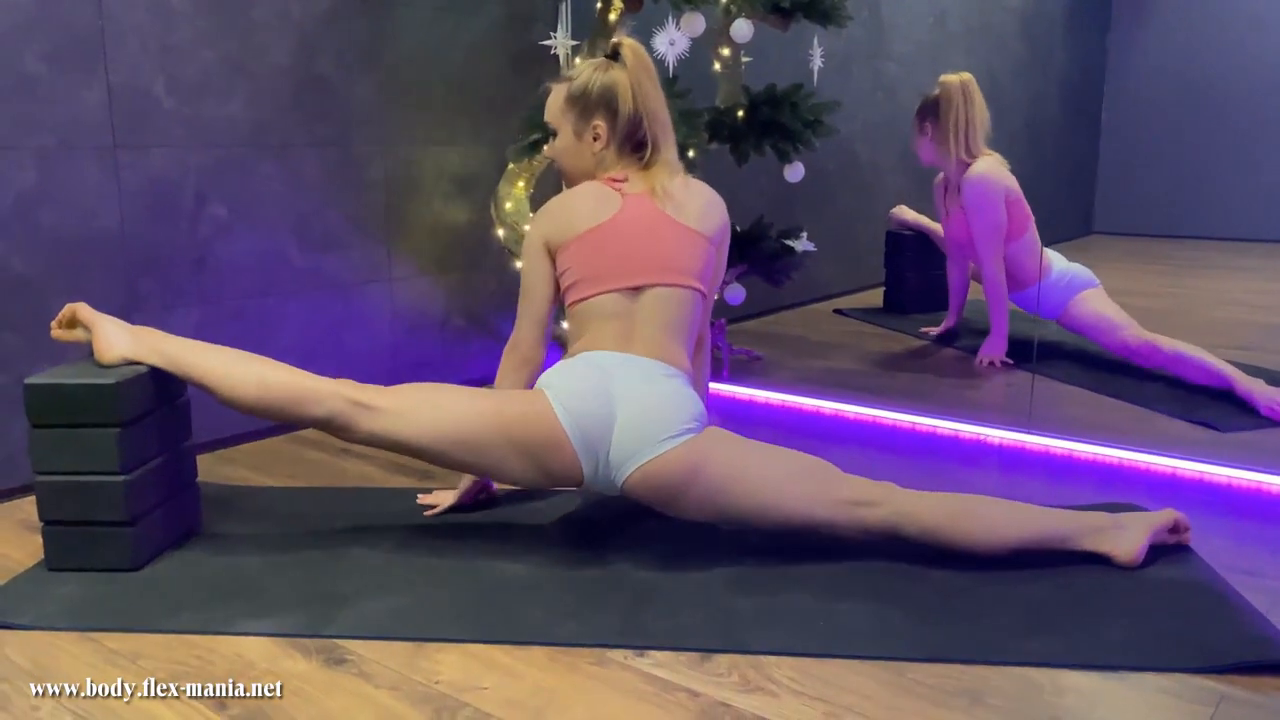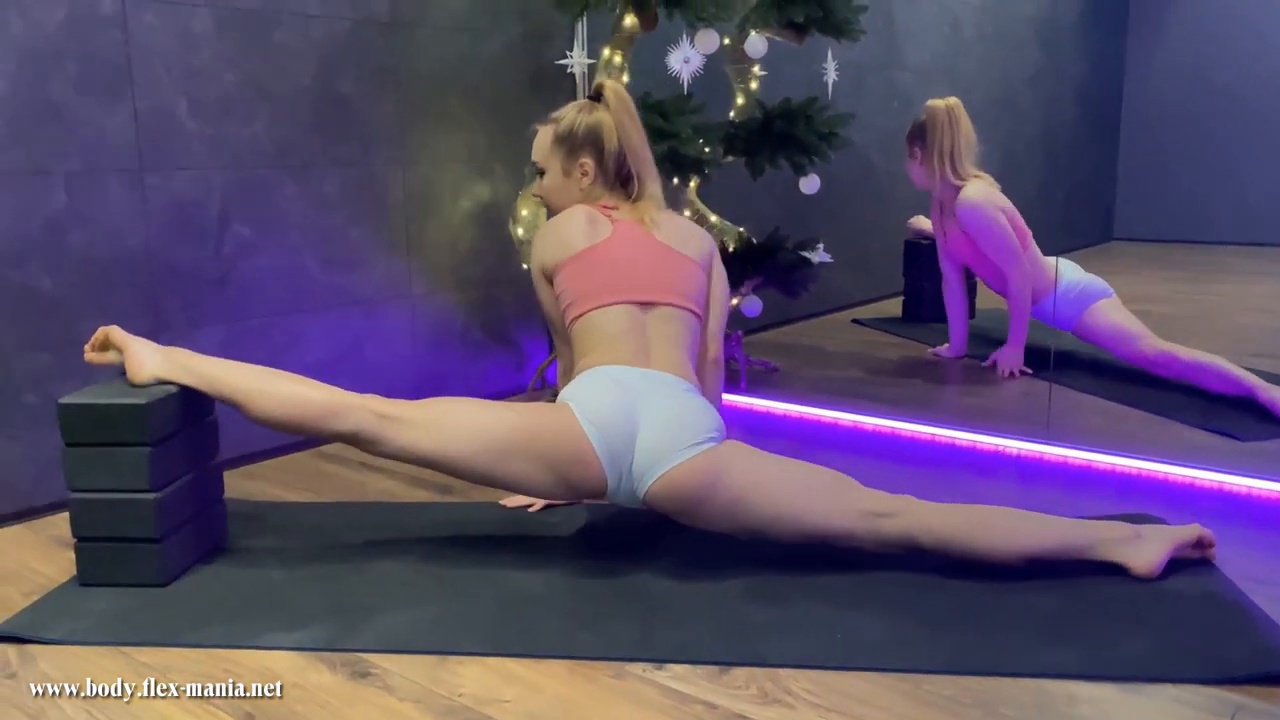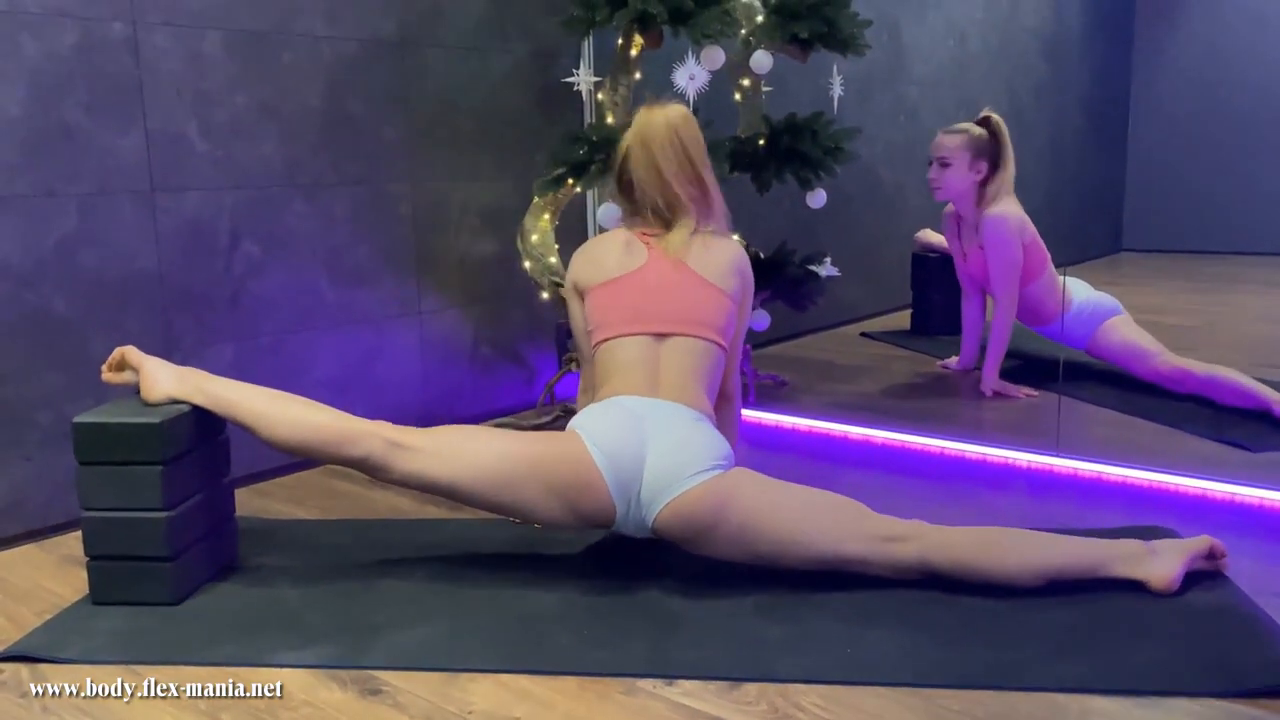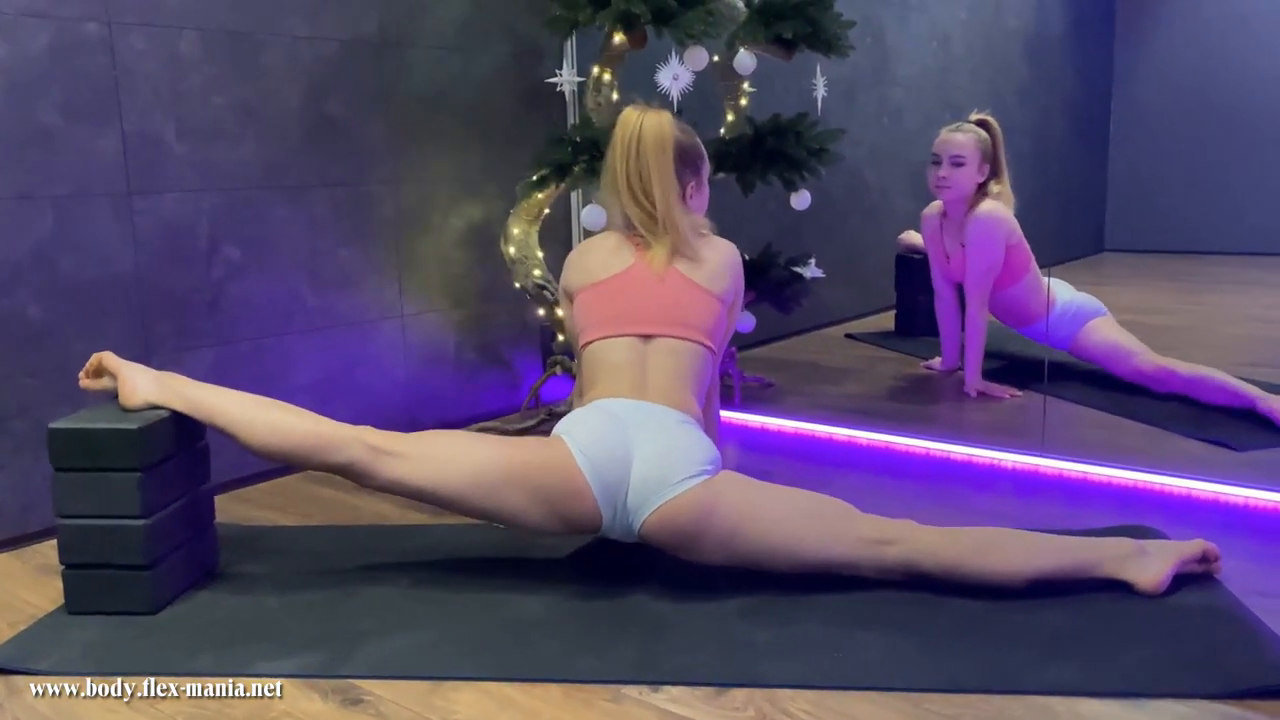
dt=0.7s
person 1, frame 1
left shoulder: (556, 215)
right shoulder: (709, 204)
left elbow: (522, 357)
left wrist: (482, 470)
right wrist: (691, 461)
left hip: (570, 412)
right hip: (661, 426)
left knee: (345, 406)
right knee: (877, 508)
person 1, frame 2
left shoulder: (555, 237)
right shoulder: (695, 237)
left wrist: (565, 477)
right wrist: (696, 468)
left hip: (593, 423)
right hip: (679, 434)
left knee: (369, 417)
right knee: (893, 519)
left ankle: (164, 360)
person 1, frame 3
left shoulder: (588, 256)
right shoulder: (731, 256)
left hip: (599, 452)
right hip: (687, 470)
left knee: (379, 446)
right knee: (904, 546)
person 1, frame 4
left shoulder: (583, 258)
right shoulder: (723, 257)
left hip: (583, 456)
right hip: (676, 472)
left knee: (363, 452)
right knee: (892, 546)
person 2, frame 1
left shoulder: (983, 179)
right shoulder: (944, 184)
left elbow: (992, 264)
right elbow: (958, 254)
left wrist: (998, 337)
right wrist: (952, 318)
left hip: (1059, 287)
right hip: (1028, 283)
left knee: (1139, 344)
left ankle: (1248, 387)
right ankle: (918, 222)
person 2, frame 2
left shoulder: (972, 203)
right shoulder: (942, 202)
left elbow: (1019, 276)
right elbow: (951, 274)
left wrist: (1015, 346)
right wrist: (957, 344)
left hip: (1069, 296)
right hip: (1047, 284)
left knee: (1156, 355)
person 2, frame 3
left shoulder: (1000, 219)
right shoulder: (952, 217)
left elbow: (1005, 305)
right elbow: (971, 293)
left wrist: (990, 376)
right wrist: (967, 358)
left hip: (1082, 316)
right hip: (1049, 313)
left knee: (1170, 371)
person 2, frame 4
left shoulder: (988, 218)
right shoulder: (932, 218)
left elbow: (976, 303)
right elbow: (944, 293)
left wrist: (973, 378)
right wrist: (950, 358)
left hip: (1064, 315)
right hip: (1027, 318)
left knee: (1154, 371)
